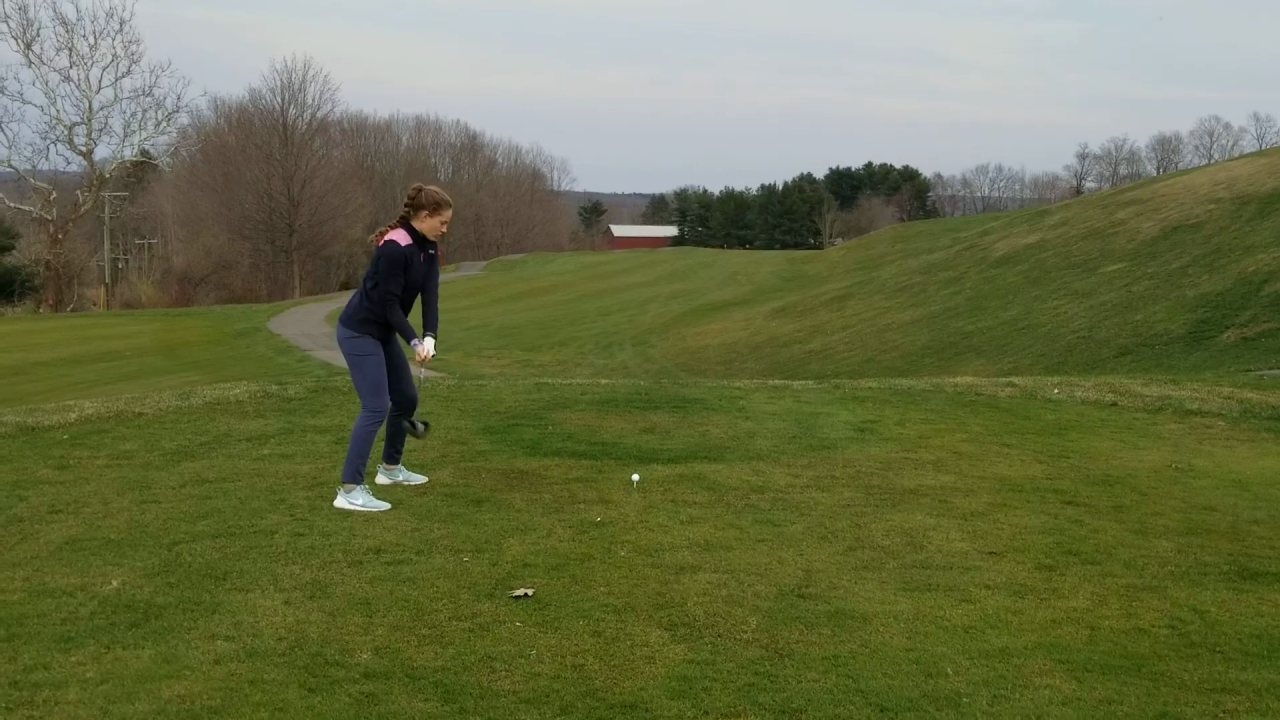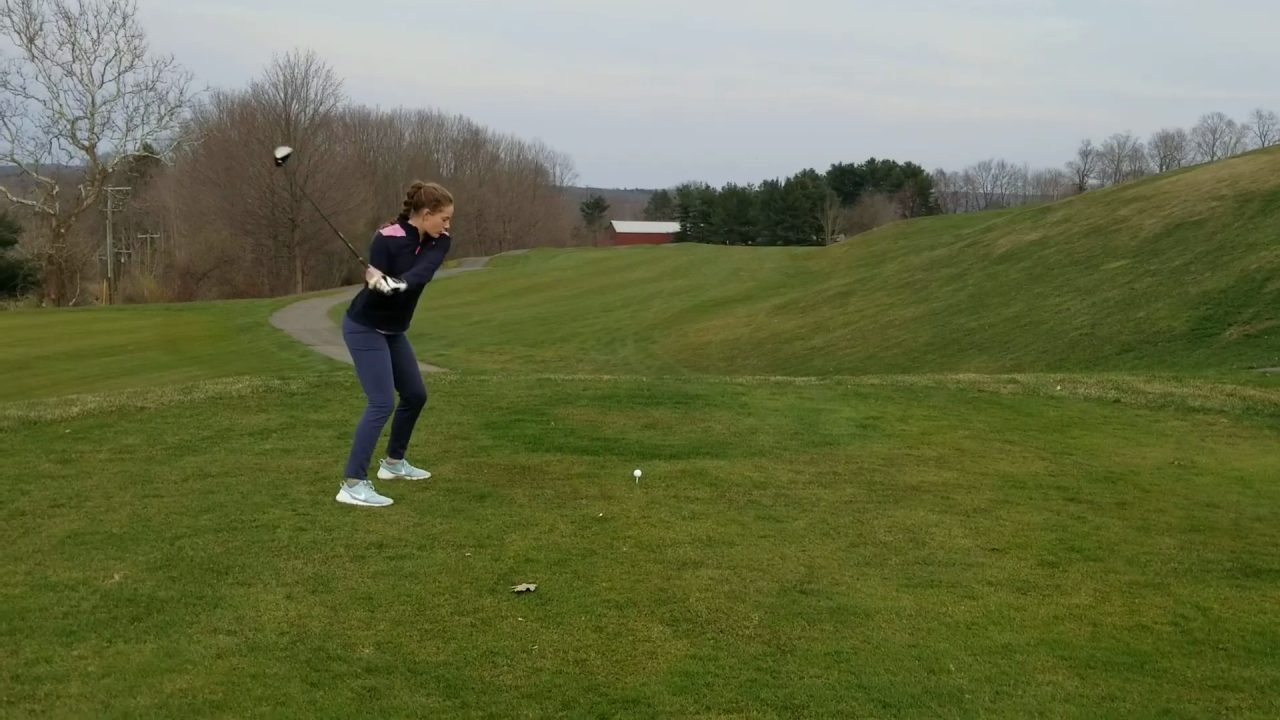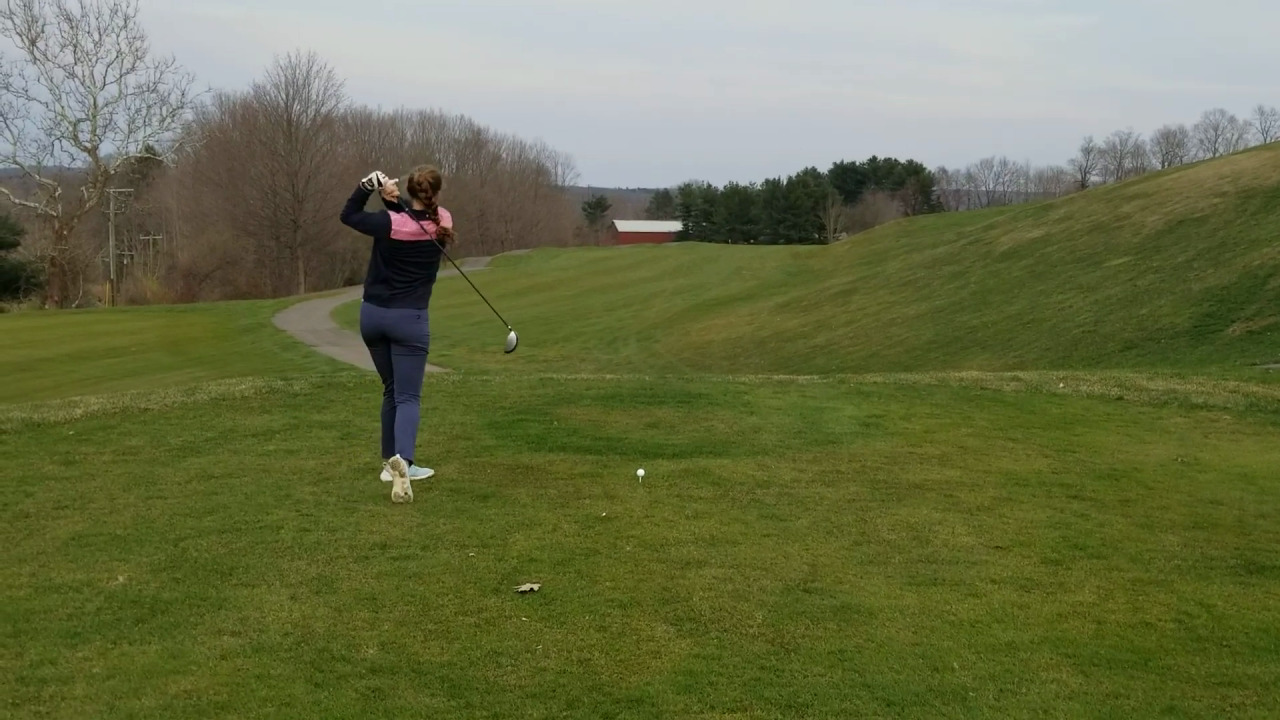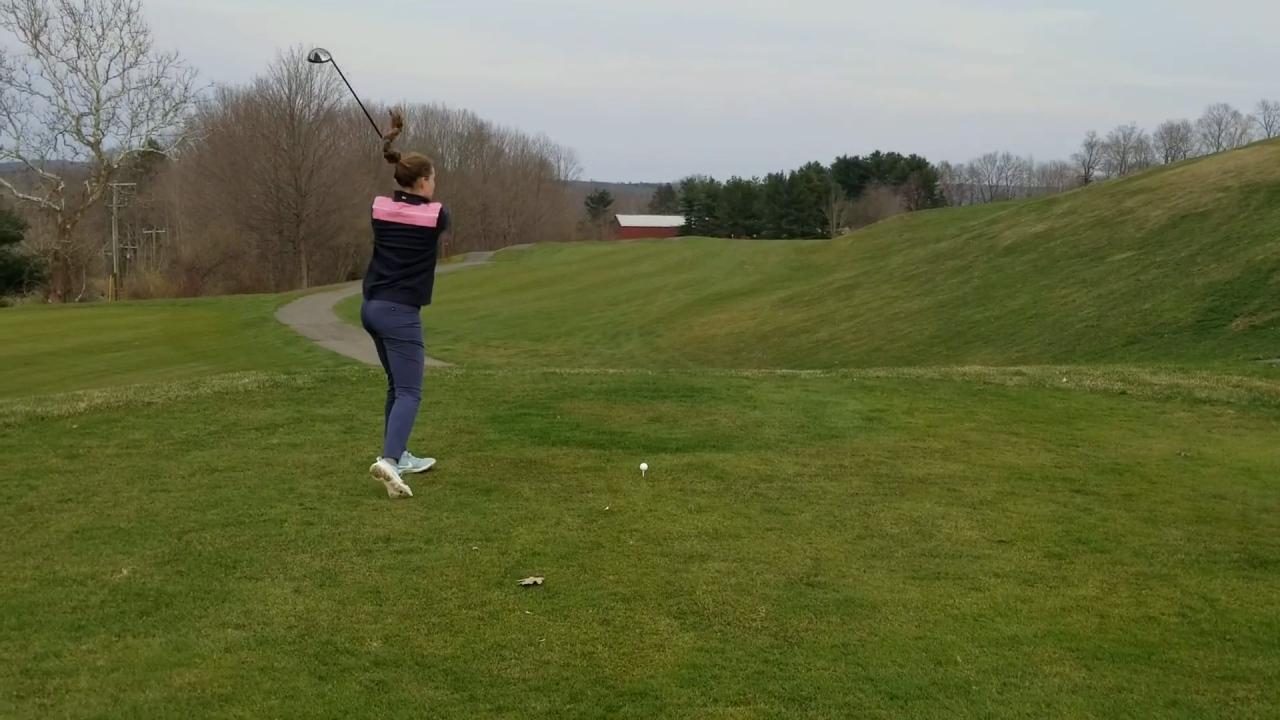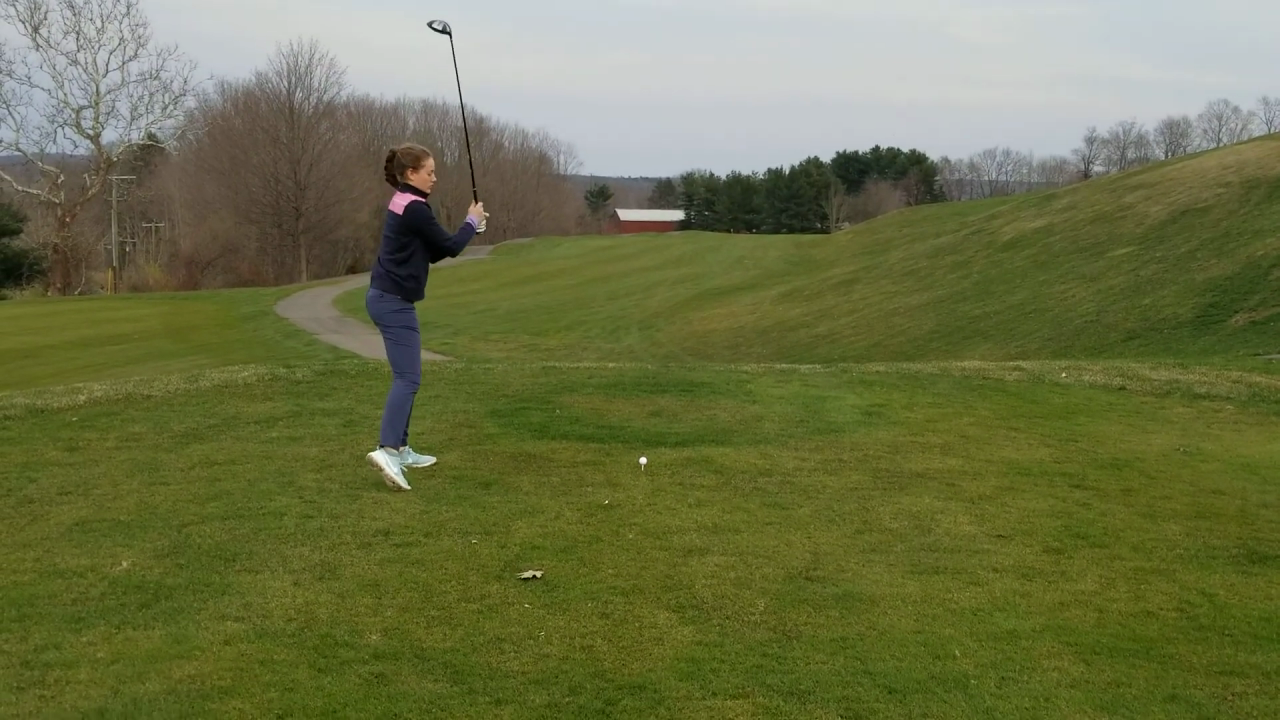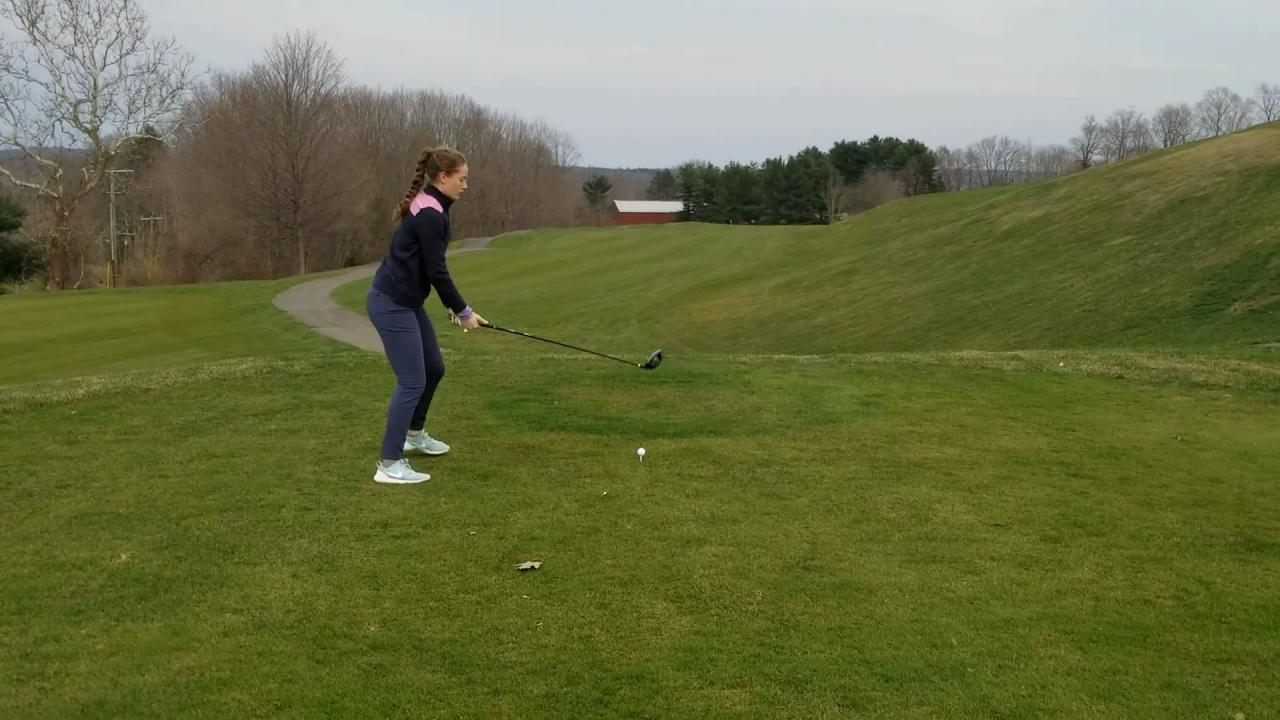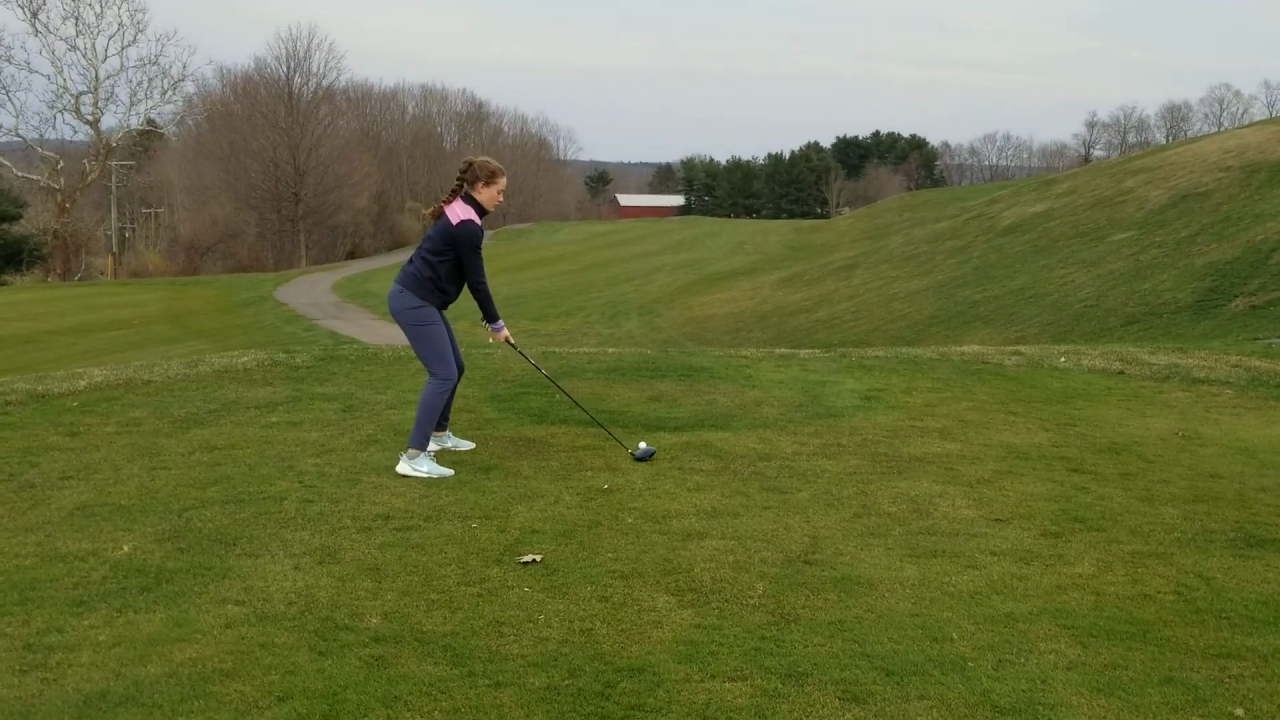
dt=0.7s
person 1, frame 1
left shoulder: (427, 248)
right shoulder: (395, 247)
left elbow: (430, 295)
right elbow: (387, 303)
left wrist: (429, 337)
right wrist: (414, 341)
left hip: (382, 334)
right hip: (359, 332)
left knee: (406, 399)
right knee: (375, 407)
left ankle: (390, 467)
right ankle: (349, 490)
person 1, frame 2
left shoulder: (439, 243)
right shoulder: (387, 242)
left elbow: (421, 275)
right elbow: (375, 298)
left wrist: (393, 283)
right wrist: (376, 281)
left hip: (390, 331)
right hip: (366, 328)
left knee: (415, 396)
right knee: (381, 403)
left ankle: (393, 461)
right ankle: (352, 484)
person 1, frame 3
left shoulder: (389, 223)
right shoulder: (442, 222)
left elbow: (347, 215)
left wrist: (370, 184)
right wrist: (387, 192)
left hip: (373, 315)
right hip: (409, 320)
left knee: (392, 391)
right knee: (408, 397)
left ankle: (392, 463)
right ankle: (402, 459)
person 1, frame 4
left shoulder: (379, 206)
right shoulder: (436, 215)
left wrist: (405, 182)
right wrist: (423, 189)
left hip: (372, 307)
right hip: (400, 312)
left knee: (398, 381)
right knee: (409, 391)
left ankle: (400, 455)
right ankle: (390, 460)
person 1, frame 5
left shoulder: (405, 203)
right shoulder: (414, 207)
left elbow: (431, 252)
right elbow: (450, 246)
left wrist: (467, 226)
right wrist: (472, 222)
left hip: (389, 297)
right hip: (393, 301)
left knee: (409, 375)
right knee: (407, 378)
left ankle: (399, 448)
right ankle: (386, 449)
person 1, frame 6
left shoulder: (430, 208)
right shoulder: (430, 215)
left elbow: (431, 269)
right elbow: (437, 271)
left wrist: (455, 308)
right wrist: (463, 311)
left hip: (405, 300)
right hip: (391, 303)
left knee: (434, 369)
right knee: (412, 381)
left ankle: (414, 433)
right ankle: (389, 464)
person 1, frame 7
left shoulder: (457, 211)
right shoulder: (467, 226)
left elbow: (466, 275)
right elbow: (476, 280)
right wrist: (496, 324)
left hip: (419, 297)
right hip: (413, 301)
left knee: (454, 367)
right knee: (444, 374)
left ankle: (438, 434)
right ankle: (413, 456)
